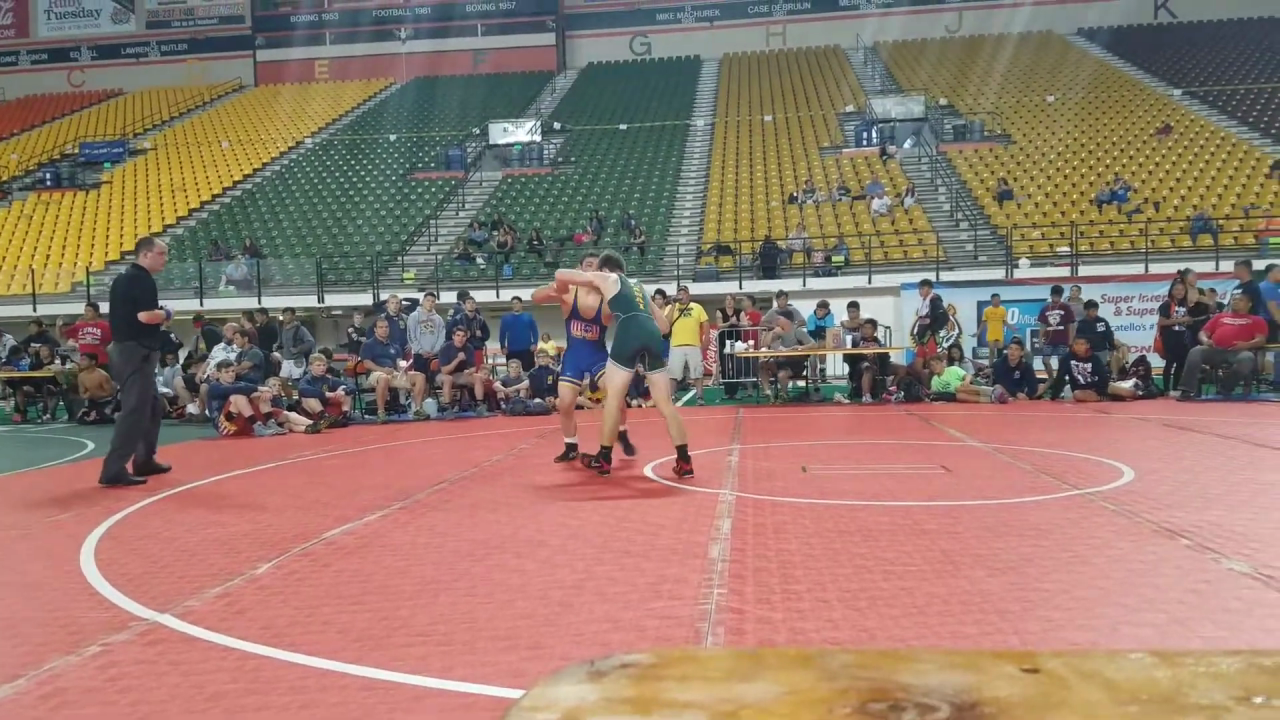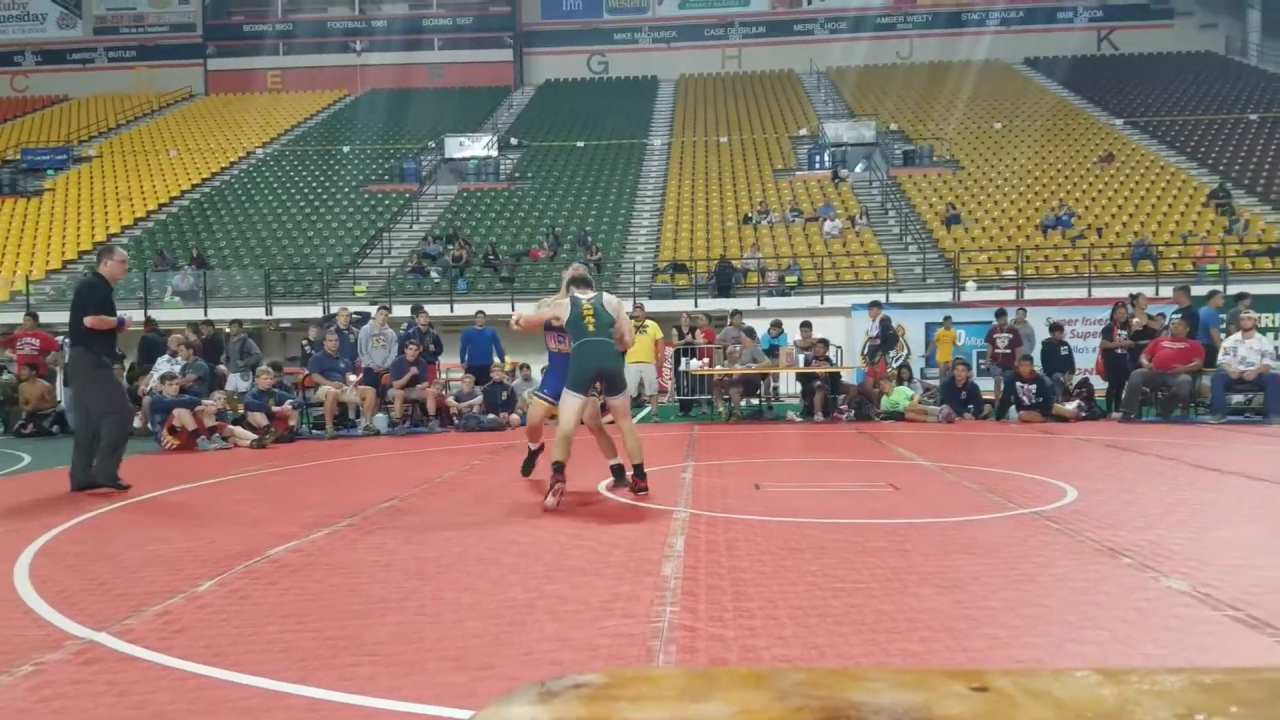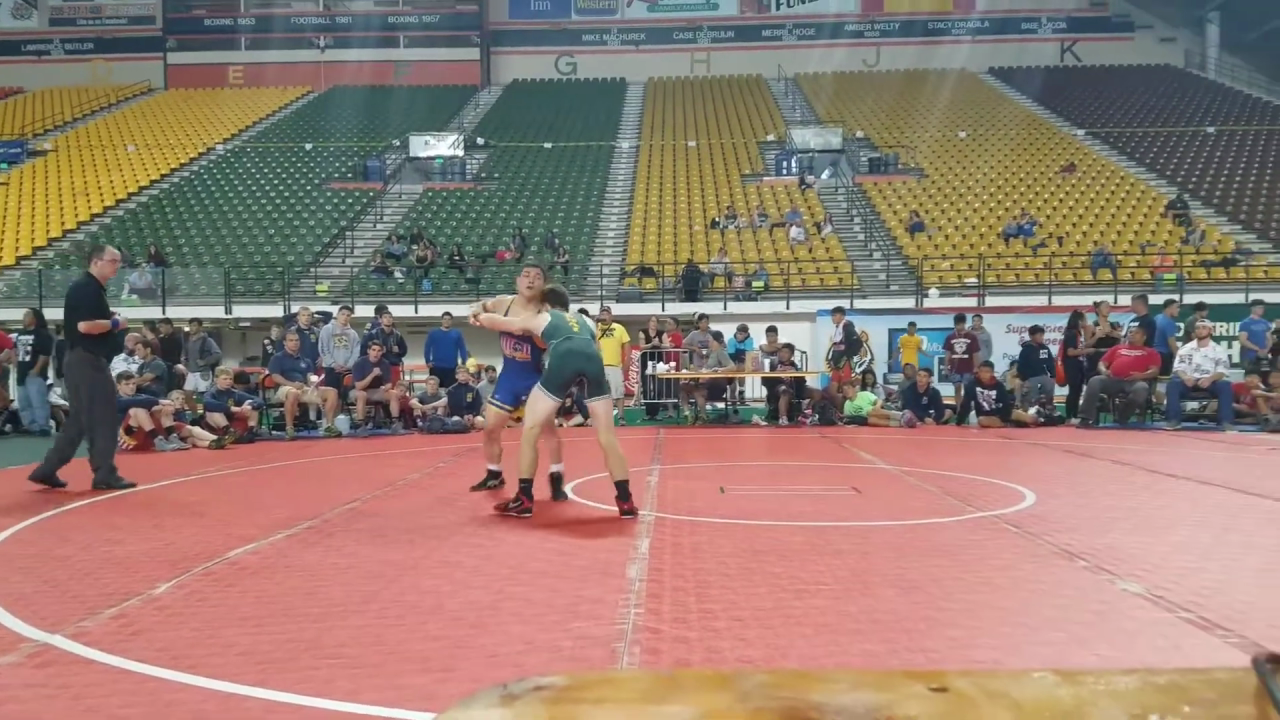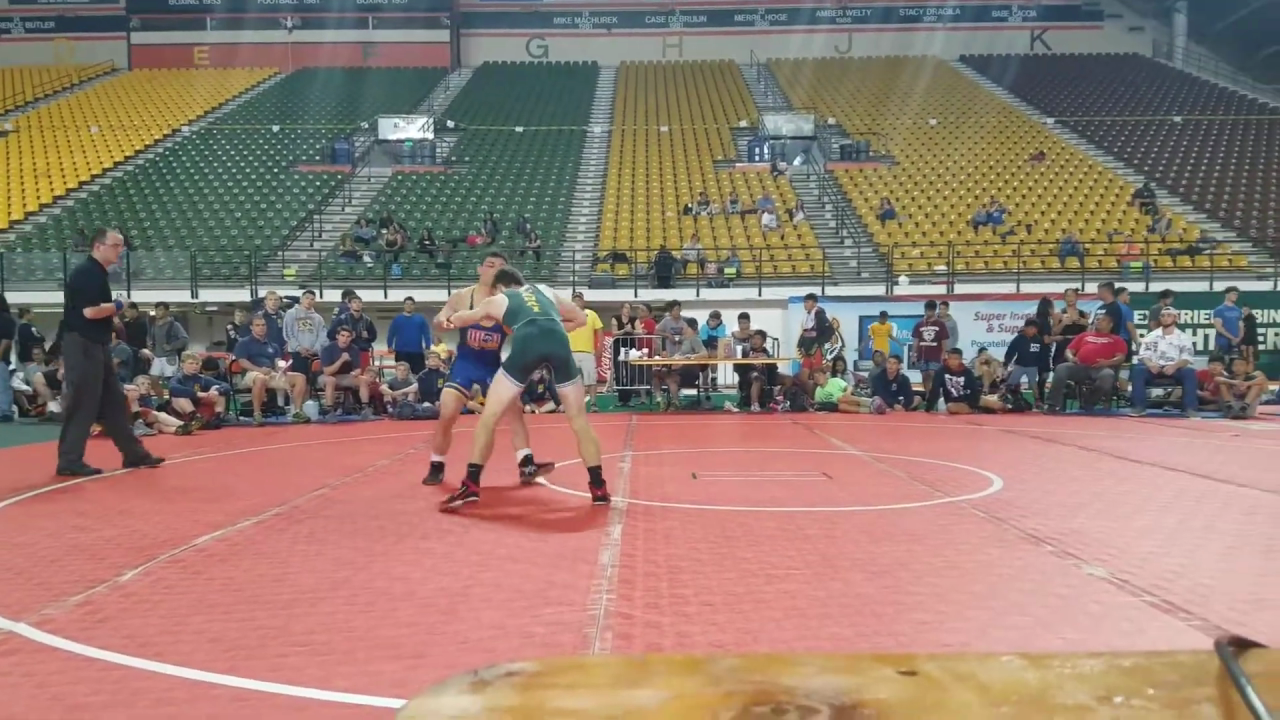
dt=0.4s
person 1, frame 1
left shoulder: (123, 279)
right shoulder: (142, 280)
right elbow: (146, 315)
left wrist: (159, 315)
right wrist: (166, 314)
left hip: (124, 349)
right hip: (137, 352)
left knee: (151, 407)
right knee: (135, 411)
left ankle: (144, 461)
right ankle: (113, 469)
person 1, frame 2
left shoulder: (96, 287)
right shoulder: (95, 286)
right elbow: (91, 320)
left wrist: (116, 325)
right wrist: (120, 321)
left hip: (86, 360)
right hip: (90, 360)
left knee: (90, 420)
right knee: (121, 413)
left ankle: (82, 474)
right ankle: (106, 471)
person 1, frame 3
left shoulder: (94, 288)
right shoulder: (85, 289)
right elbow: (84, 325)
left wrist: (112, 325)
right wrist: (115, 323)
left hip: (86, 362)
right hip: (87, 362)
left knee: (80, 420)
right knee: (103, 419)
left ankle: (46, 470)
right ankle: (105, 475)
person 1, frame 4
left shoulder: (97, 272)
right shoulder: (87, 273)
right elbow: (90, 311)
left wrist: (114, 308)
right wrist: (118, 305)
left hip: (93, 346)
right hip: (83, 346)
left knee: (117, 401)
right knee: (83, 405)
left ankle: (133, 453)
right ankle: (70, 461)
person 2, frame 1
left shoulder: (605, 278)
right shoulder: (639, 287)
left elbow: (560, 275)
right elbow: (664, 326)
left wrist: (562, 292)
left hip: (628, 335)
right hip: (652, 337)
left knee: (613, 400)
right knee: (665, 403)
left ankle: (603, 459)
right ankle: (685, 462)
person 2, frame 2
left shoulder: (563, 304)
right shoulder: (611, 300)
left elbow: (526, 321)
right elbow: (629, 340)
left wrist: (517, 320)
left hip: (582, 362)
right hip: (610, 360)
left knee: (565, 428)
right knee: (625, 422)
left ankle: (558, 478)
right ankle: (640, 479)
person 2, frame 3
left shoulder: (540, 318)
right shoulder: (585, 322)
left elbow: (495, 321)
left wrist: (479, 317)
left hip: (562, 360)
right hip: (593, 360)
left knee: (531, 429)
right knee: (606, 436)
left ankle: (524, 498)
right ankle: (626, 502)
person 2, frame 4
left shoulder: (497, 301)
right shoulder: (545, 291)
left elbow: (457, 320)
right elbow: (580, 318)
left wrist: (450, 318)
left hip: (526, 344)
right hip: (558, 344)
left knee: (489, 417)
right knee: (579, 420)
left ankle: (471, 485)
right ankle: (598, 487)
person 3, frame 1
right shoulder: (568, 291)
right elbow: (536, 297)
right wrist: (553, 288)
left hip: (598, 354)
right hip: (573, 356)
right knee: (564, 404)
left ankle: (622, 434)
right ankle: (571, 447)
person 3, frame 2
right shoulder: (545, 305)
right hip: (554, 371)
left knee: (593, 424)
right knee: (533, 422)
left ankle: (618, 469)
right ankle: (534, 449)
person 3, frame 3
right shoulder: (503, 303)
right elbow: (484, 306)
right wrist: (476, 311)
left hip: (533, 378)
right hip: (508, 377)
right knee: (490, 428)
left ankle: (557, 479)
right ankle: (494, 475)
person 3, frame 4
right shoulder: (462, 296)
right elbow: (441, 321)
right wrist: (442, 320)
left hip: (493, 365)
right hip: (464, 364)
left knee: (514, 410)
right knee: (446, 416)
left ankle: (527, 464)
right ankle: (437, 466)
